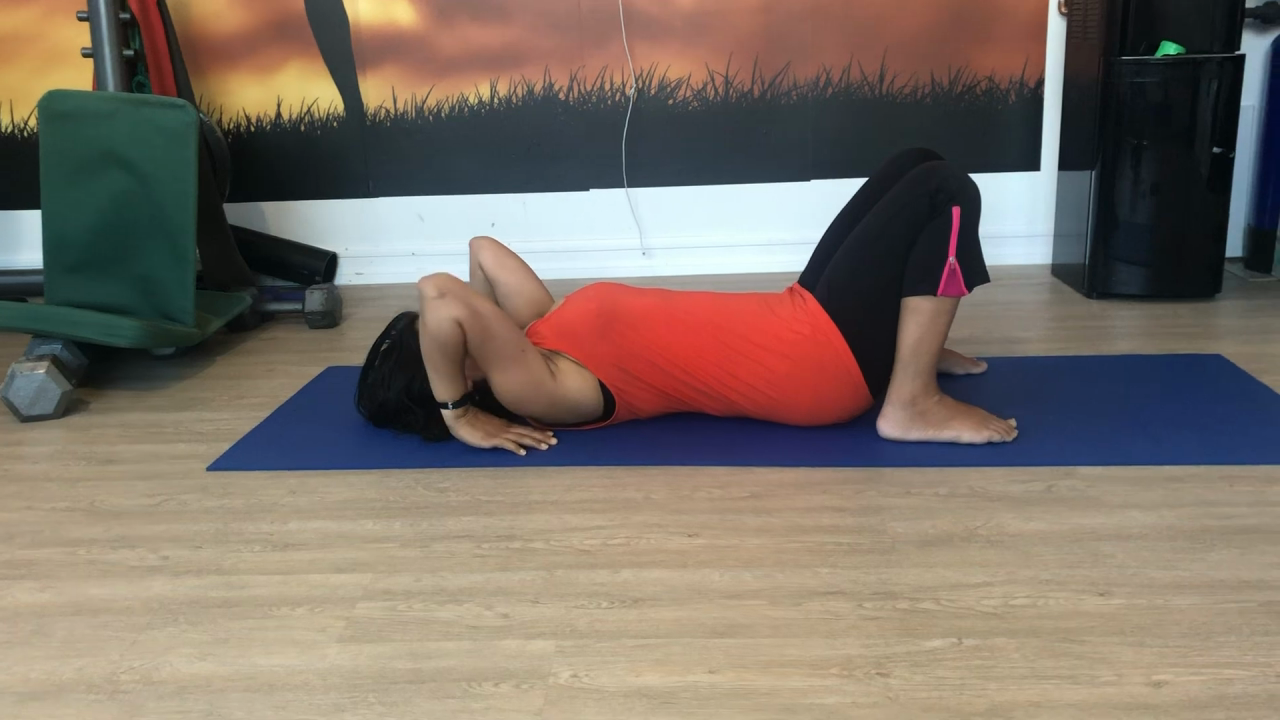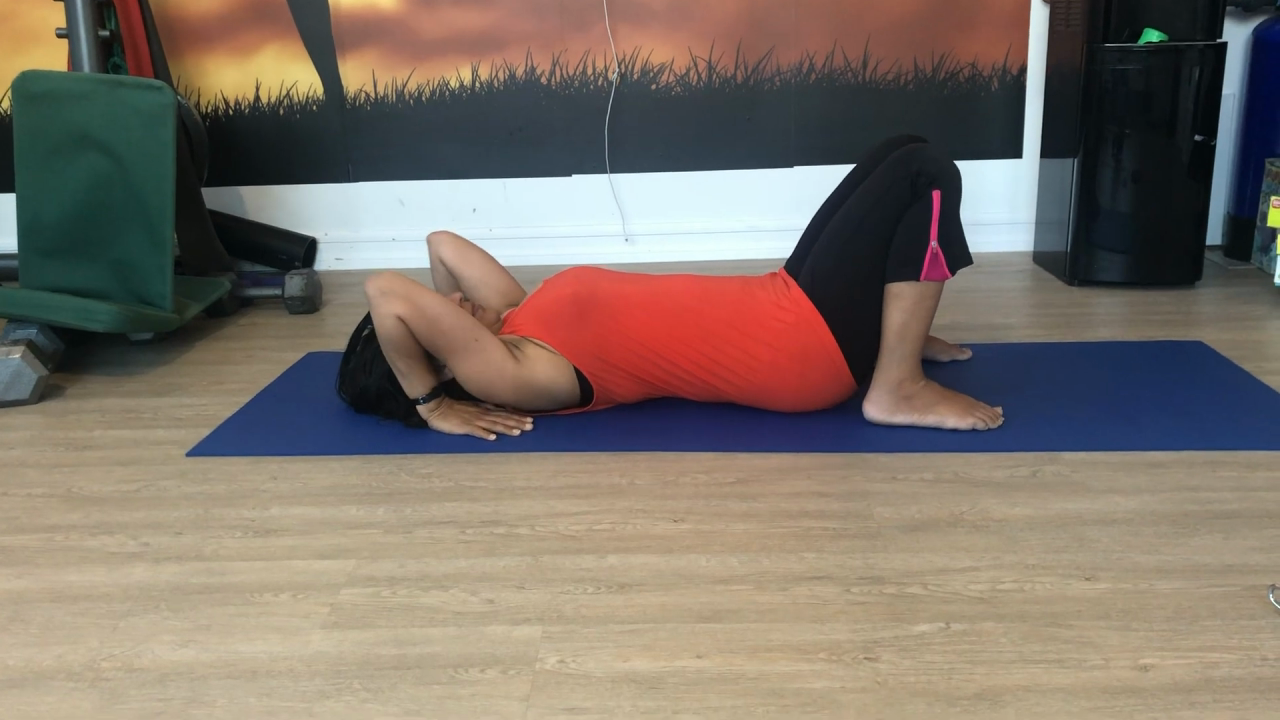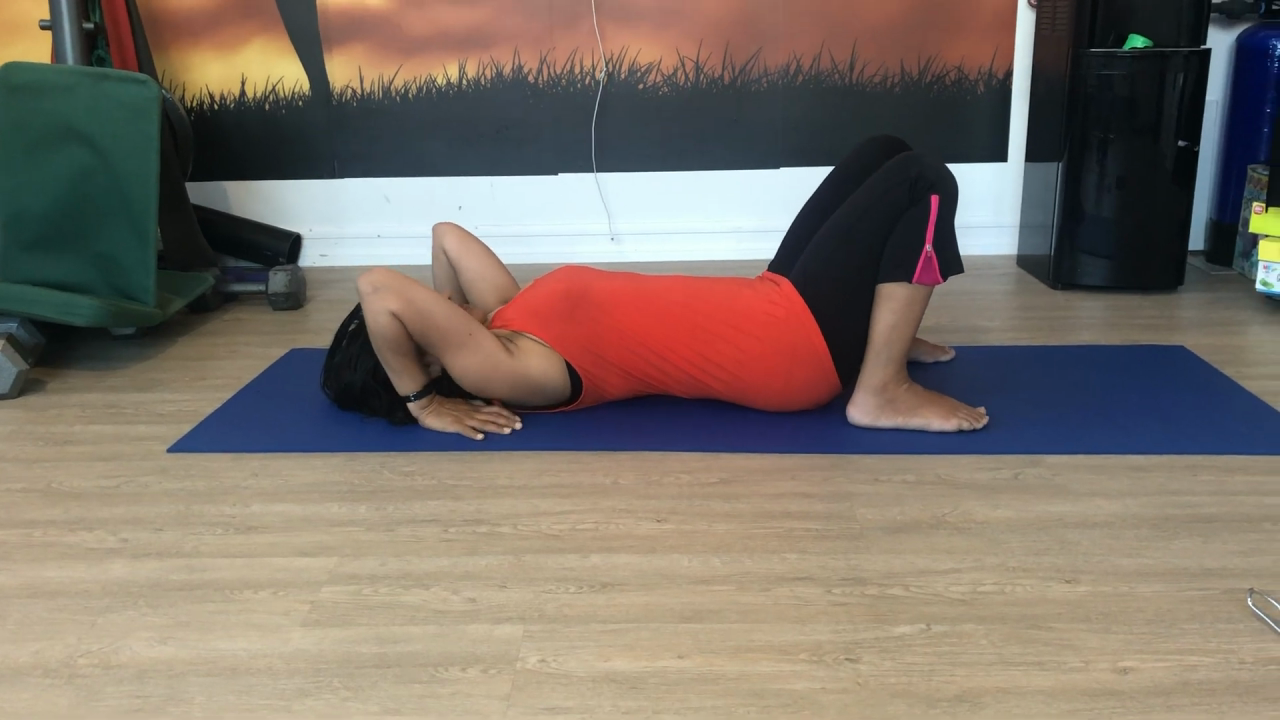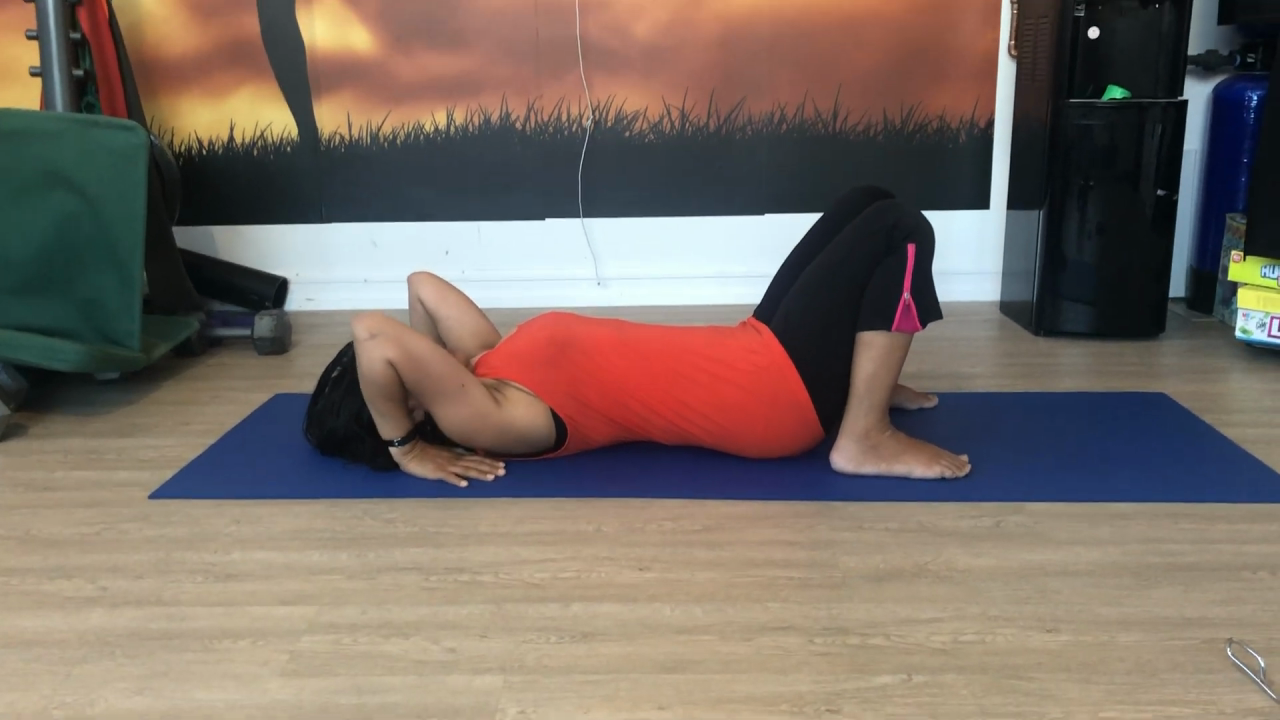
dt=0.7s
person 1, frame 1
left shoulder: (534, 337)
right shoulder: (535, 390)
left elbow: (485, 249)
right wrist: (458, 416)
left hip: (803, 323)
right hip: (821, 369)
left knee: (917, 166)
right knee: (946, 192)
left ankle: (912, 343)
right ankle: (912, 404)
person 1, frame 2
left shoulder: (512, 322)
right shoulder: (512, 375)
left elbow: (443, 242)
right wrist: (435, 405)
left hip: (785, 305)
right hip: (806, 353)
left knee: (903, 152)
right knee: (926, 172)
left ankle: (897, 331)
right ankle: (898, 388)
person 1, frame 3
left shoulder: (503, 321)
right shoulder: (498, 371)
left elbow: (448, 234)
right wrist: (424, 404)
left hip: (776, 310)
right hip: (793, 353)
left knee: (886, 154)
right knee: (925, 181)
left ankle: (883, 330)
right ankle: (883, 392)
person 1, frame 4
left shoulder: (486, 366)
right shoulder: (487, 419)
left elbow: (422, 283)
right wrist: (408, 450)
left hip: (756, 354)
right hip: (775, 399)
left knee: (869, 204)
right knee: (899, 229)
left ankle: (867, 381)
right ankle: (867, 440)
